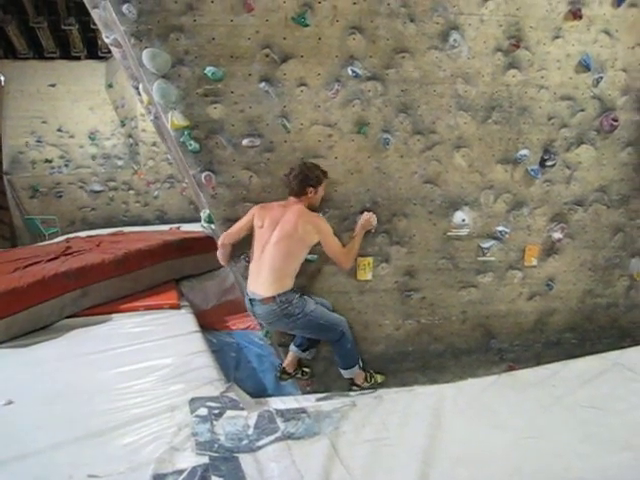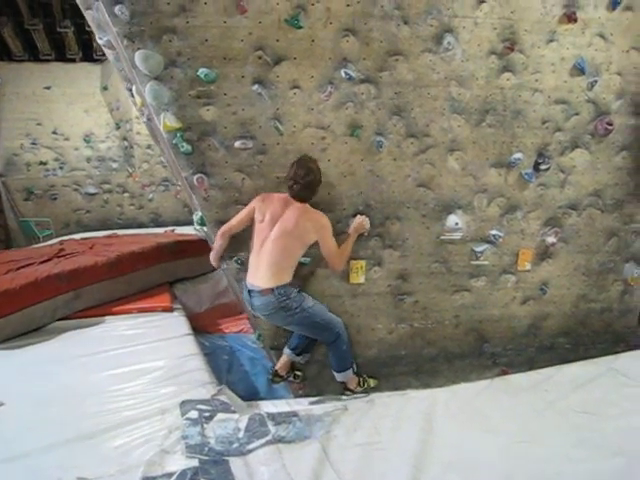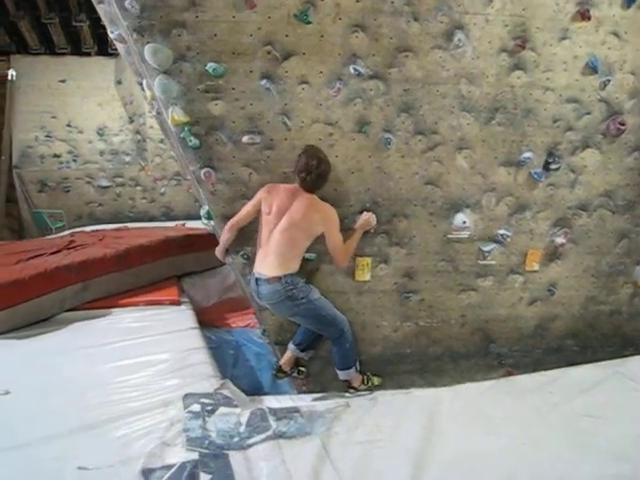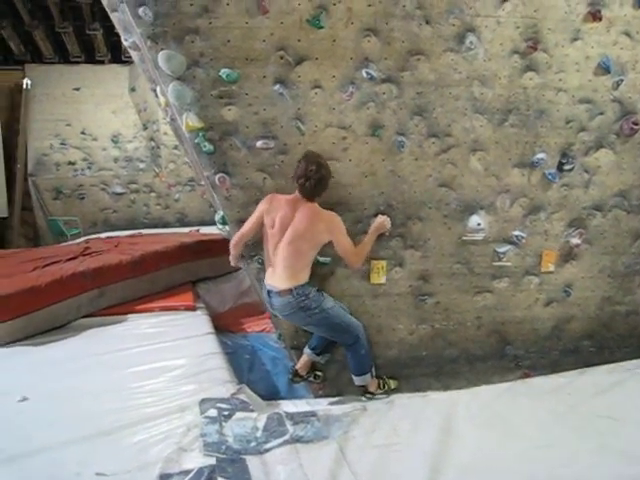
dt=0.5s
person 1, frame 1
left shoulder: (261, 210)
right shoulder: (314, 222)
left elbow: (224, 241)
right elbow: (345, 262)
left wrist: (224, 260)
right wrist: (361, 230)
left hip: (252, 301)
right hip: (276, 306)
left knee: (322, 311)
right knee: (339, 327)
left ankle: (290, 365)
right ankle: (358, 377)
person 1, frame 2
left shoulder: (264, 201)
right shoulder: (317, 220)
left elbow: (224, 232)
right elbow: (337, 264)
left wrist: (215, 256)
right wrist: (354, 233)
left hip: (251, 295)
right hip: (275, 298)
left knee: (317, 316)
right knee: (335, 330)
left ankle: (283, 367)
right ankle: (351, 382)
person 1, frame 3
left shoulder: (270, 191)
right shoulder: (325, 212)
left elbow: (232, 226)
right elbow: (341, 260)
left wrist: (221, 248)
right wrist: (360, 228)
left hip: (258, 284)
right hip: (283, 287)
left knee: (321, 313)
right knee: (339, 326)
left ankle: (287, 362)
right ankle: (354, 380)
person 1, frame 4
left shoulder: (271, 202)
right shoulder: (328, 221)
left elbow: (236, 242)
right elbow: (354, 261)
left wrist: (234, 258)
right wrist: (374, 231)
left hip: (271, 295)
right hip: (295, 298)
left knee: (338, 315)
right knee: (353, 331)
left ankle: (303, 366)
right ankle: (370, 384)
